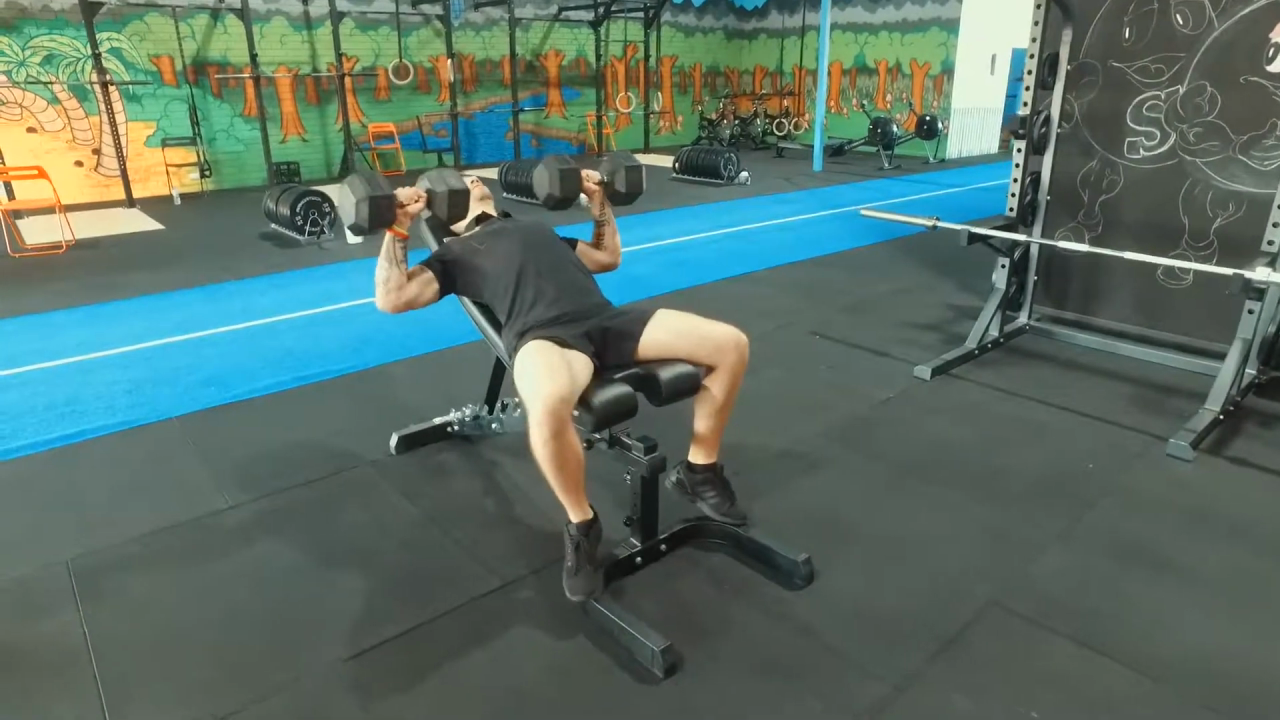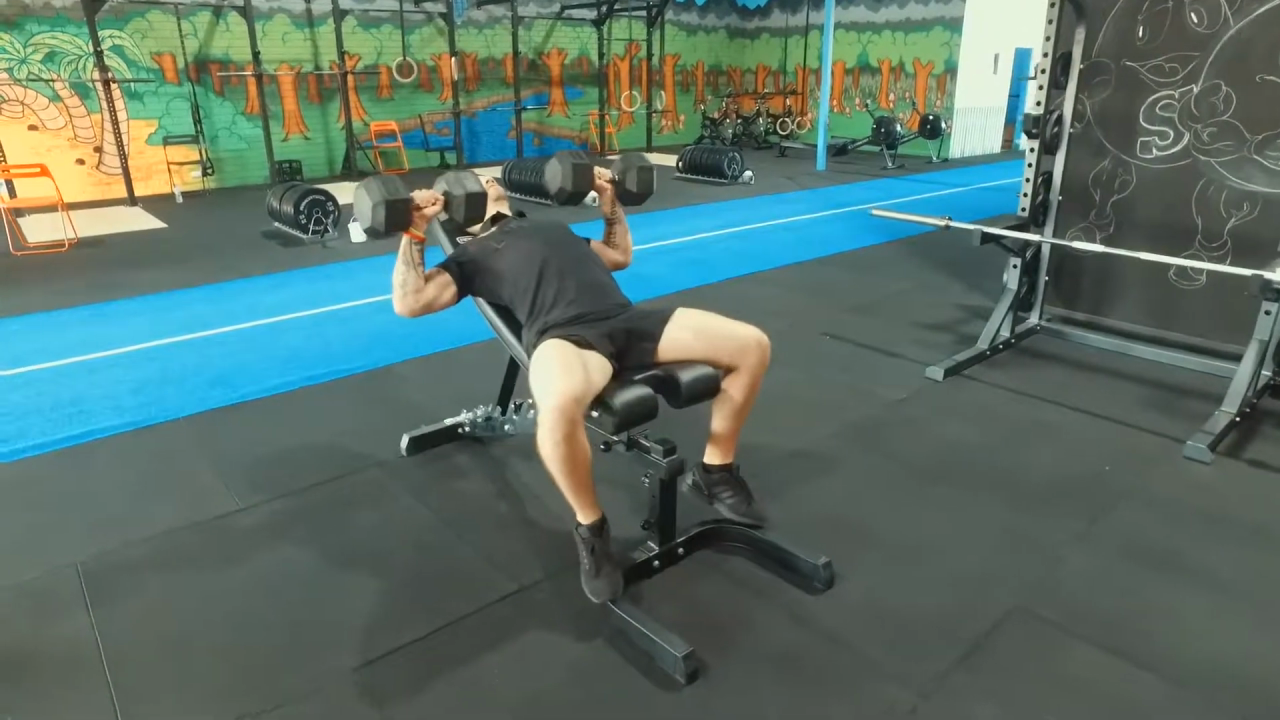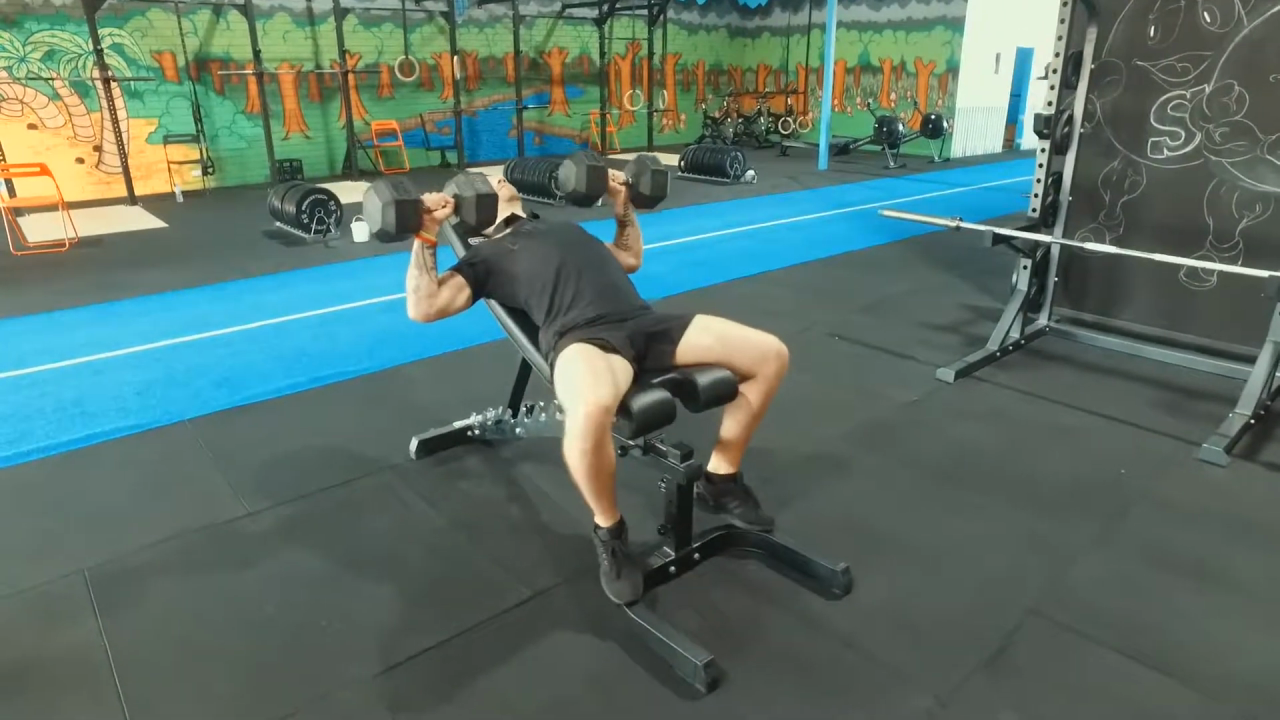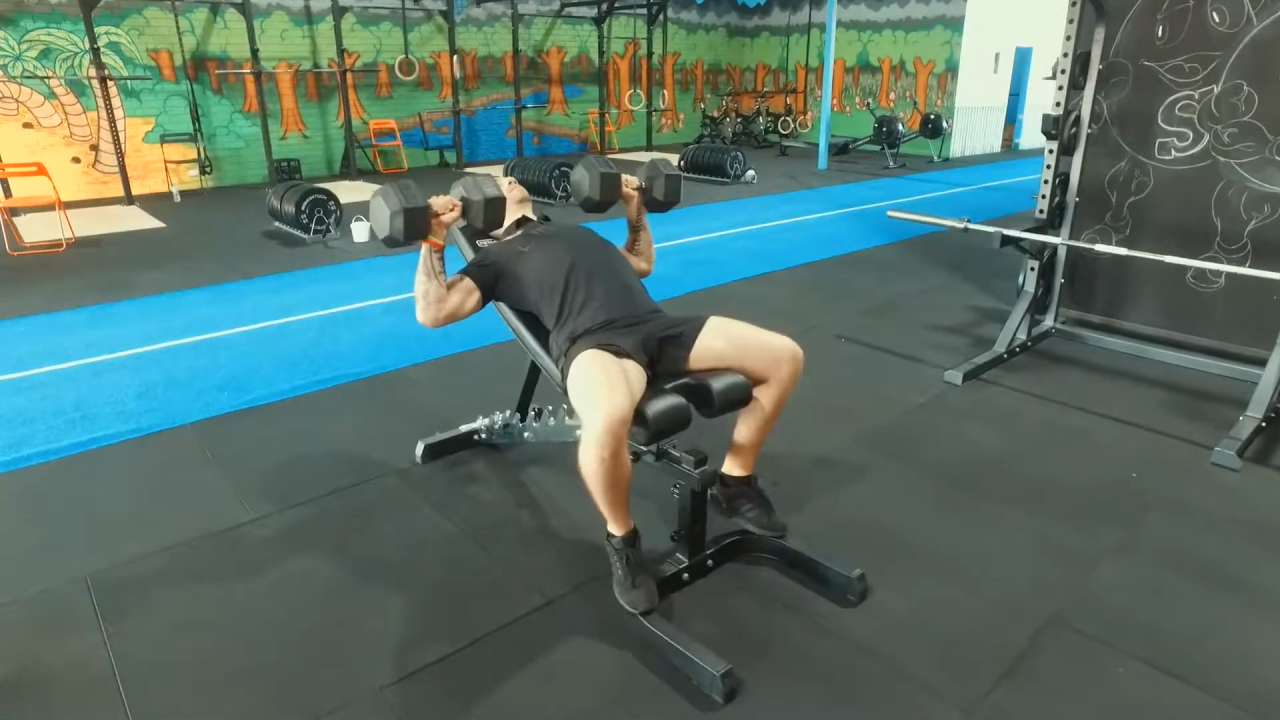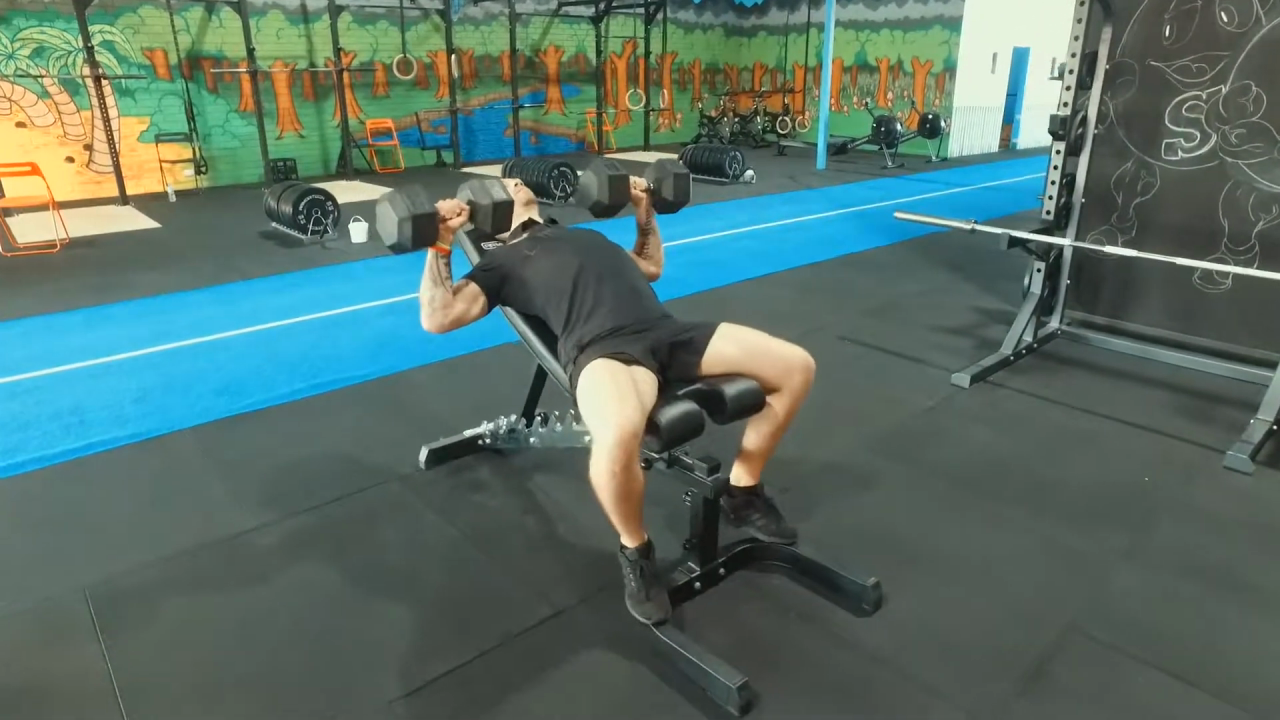
dt=0.2s
person 1, frame 1
left shoulder: (537, 227)
right shoulder: (455, 253)
left elbow: (608, 257)
right elbow: (391, 299)
left wrist: (598, 201)
right wrist: (399, 227)
left hip: (609, 319)
right hip: (545, 334)
left knee: (731, 345)
right knee: (547, 403)
left ankle: (699, 471)
right ankle: (581, 525)
person 1, frame 2
left shoulder: (551, 226)
right shoulder: (472, 253)
left elbow: (620, 256)
right elbow: (409, 303)
left wrist: (609, 200)
right wrist: (416, 229)
left hip: (628, 319)
right hip: (563, 334)
left knee: (752, 346)
right knee: (560, 405)
left ankle: (716, 470)
right ankle: (589, 527)
person 1, frame 3
left shoulder: (565, 228)
right shoulder: (486, 255)
left elbow: (631, 260)
right elbow: (423, 307)
left wrist: (621, 203)
right wrist: (427, 233)
left hip: (645, 322)
right hip: (581, 336)
left knee: (771, 356)
right knee: (592, 410)
left ankle: (720, 479)
right ankle: (609, 531)
person 1, frame 4
left shoulder: (575, 230)
right shoulder: (496, 257)
left elbow: (642, 265)
right elbow: (432, 312)
left wrist: (634, 208)
right wrist: (434, 236)
left hip: (659, 325)
right hip: (593, 340)
left knee: (786, 358)
right knee: (607, 421)
left ankle: (734, 482)
right ankle: (622, 540)
person 1, frame 5
left shoulder: (582, 235)
right shoulder: (502, 260)
left elbow: (651, 268)
right elbow: (437, 318)
left wrist: (644, 211)
right wrist: (441, 242)
left hip: (669, 331)
right hip: (602, 347)
left knee: (797, 368)
right knee: (618, 435)
left ankle: (742, 491)
right ankle: (635, 551)
